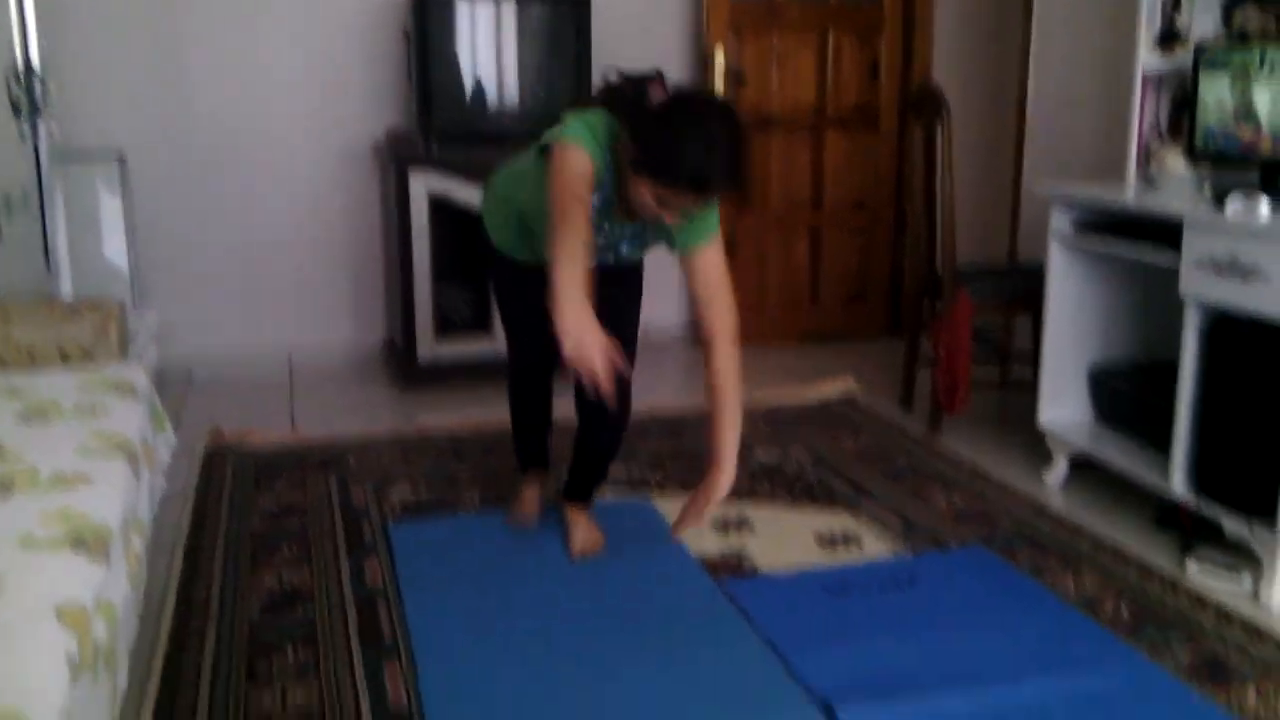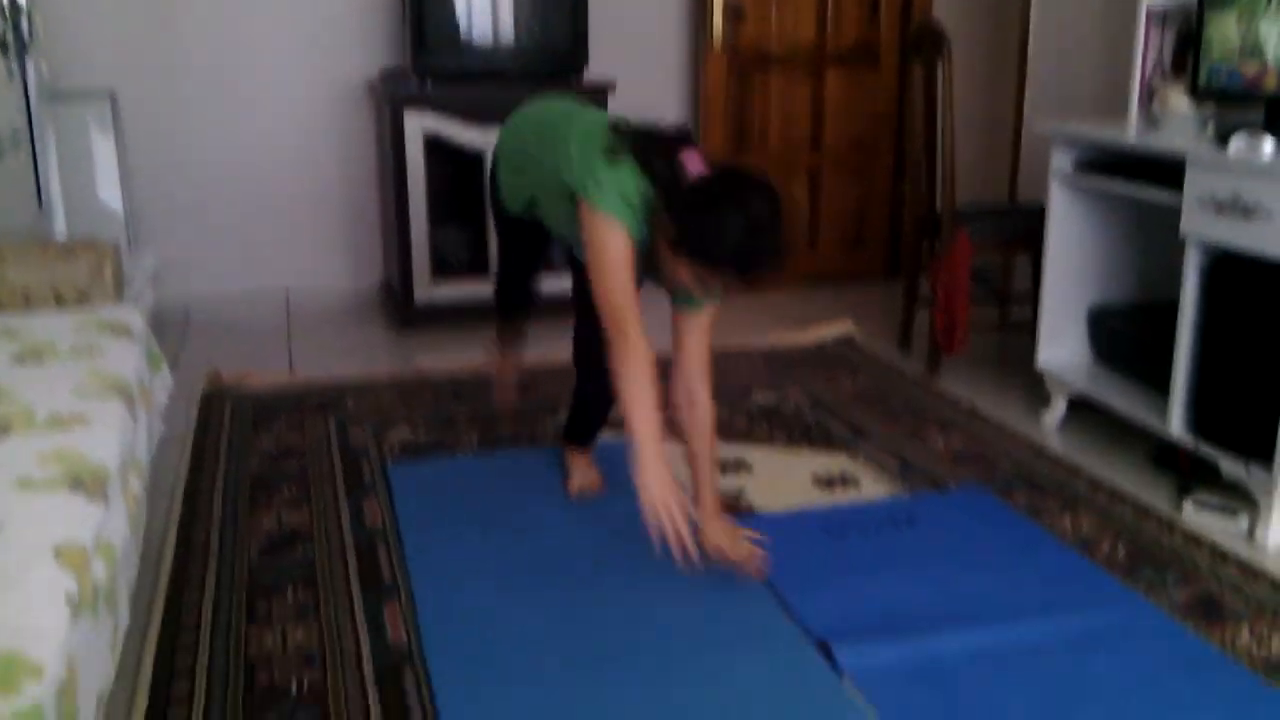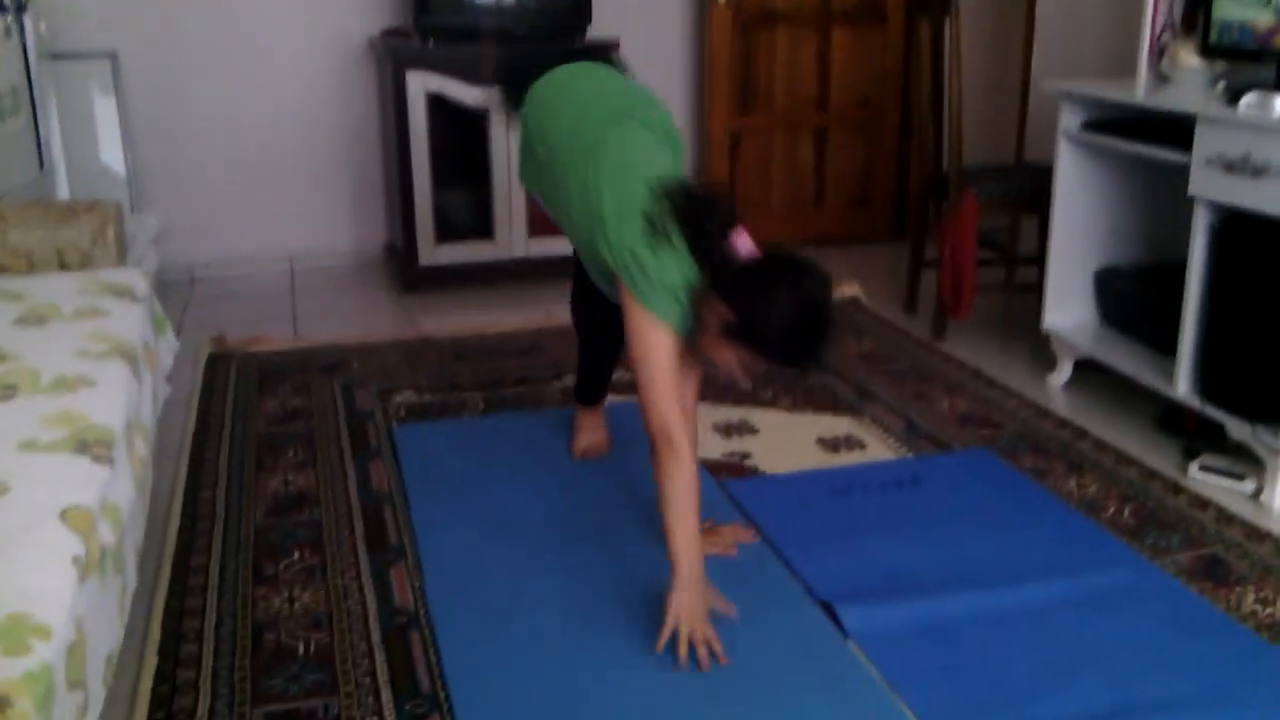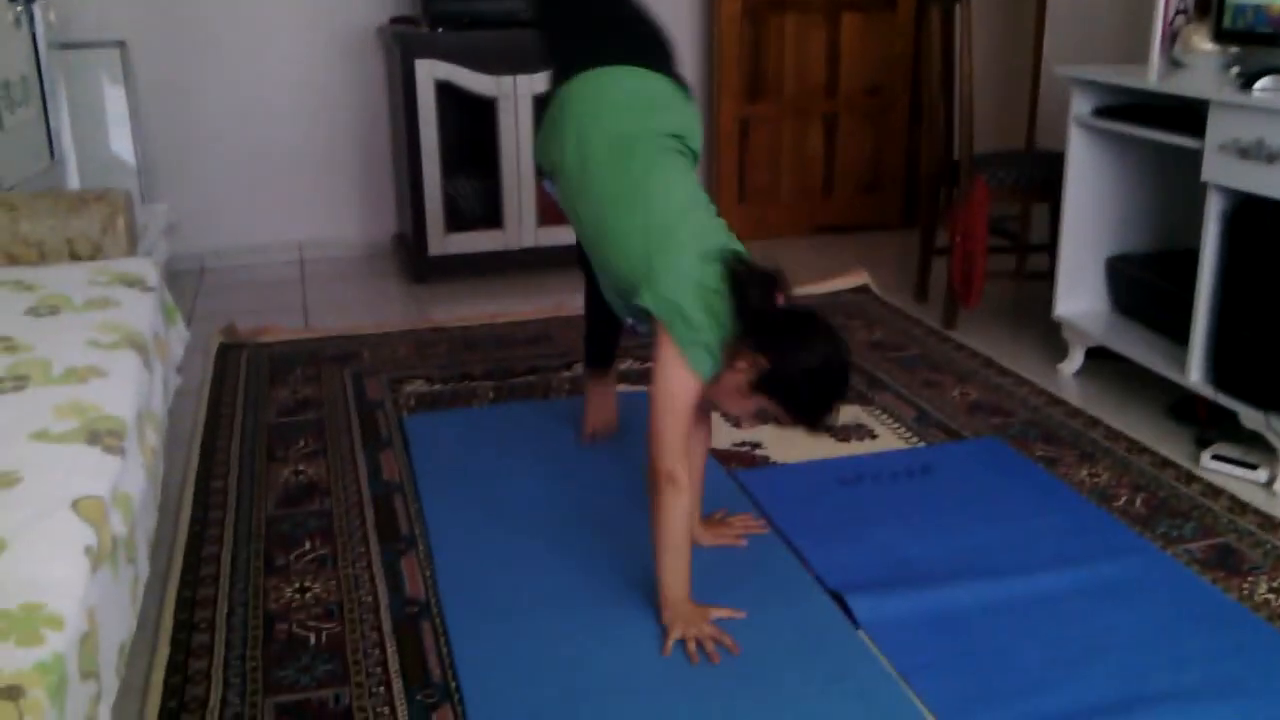
dt=0.1s
person 1, frame 1
left shoulder: (690, 201)
right shoulder: (586, 143)
left elbow: (721, 335)
right elbow: (568, 228)
left wrist: (724, 463)
right wrist: (570, 305)
left hip: (609, 258)
right hip: (524, 246)
left knee: (606, 389)
right knee: (533, 367)
left ankle: (578, 503)
right ankle: (532, 474)
person 1, frame 2
left shoulder: (699, 240)
right shoulder: (615, 199)
left elbow: (695, 382)
right elbow: (626, 329)
left wrist: (707, 506)
right wrist: (649, 461)
right hip: (530, 155)
left knee: (600, 334)
right knee: (522, 269)
left ankle: (579, 447)
right ankle: (510, 342)
person 1, frame 3
left shoulder: (729, 283)
right shoulder: (663, 275)
left elbow: (681, 397)
right elbow: (670, 442)
left wrist: (688, 529)
right wrist: (687, 584)
left knee: (608, 289)
left ankle: (589, 405)
person 1, frame 4
left shoulder: (737, 300)
left elbow: (687, 413)
right elbow: (670, 472)
left wrist: (688, 520)
right wrist: (676, 604)
left hip: (651, 95)
left ankle: (599, 379)
